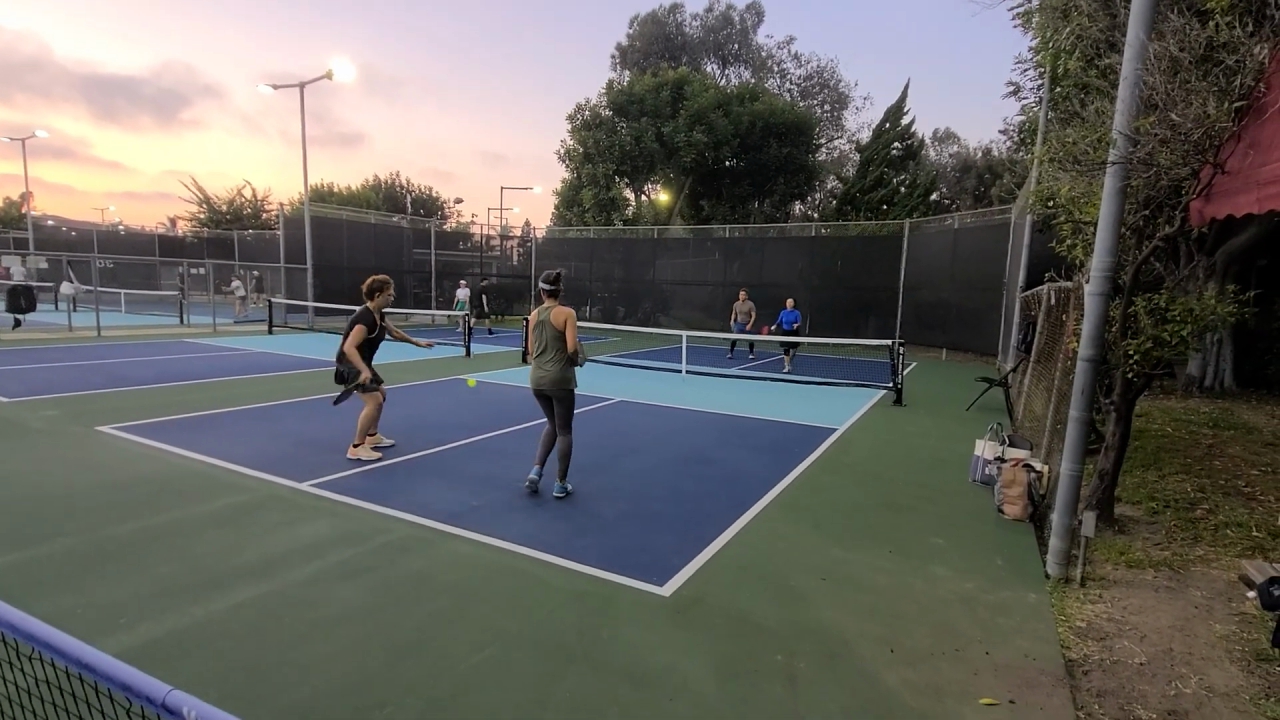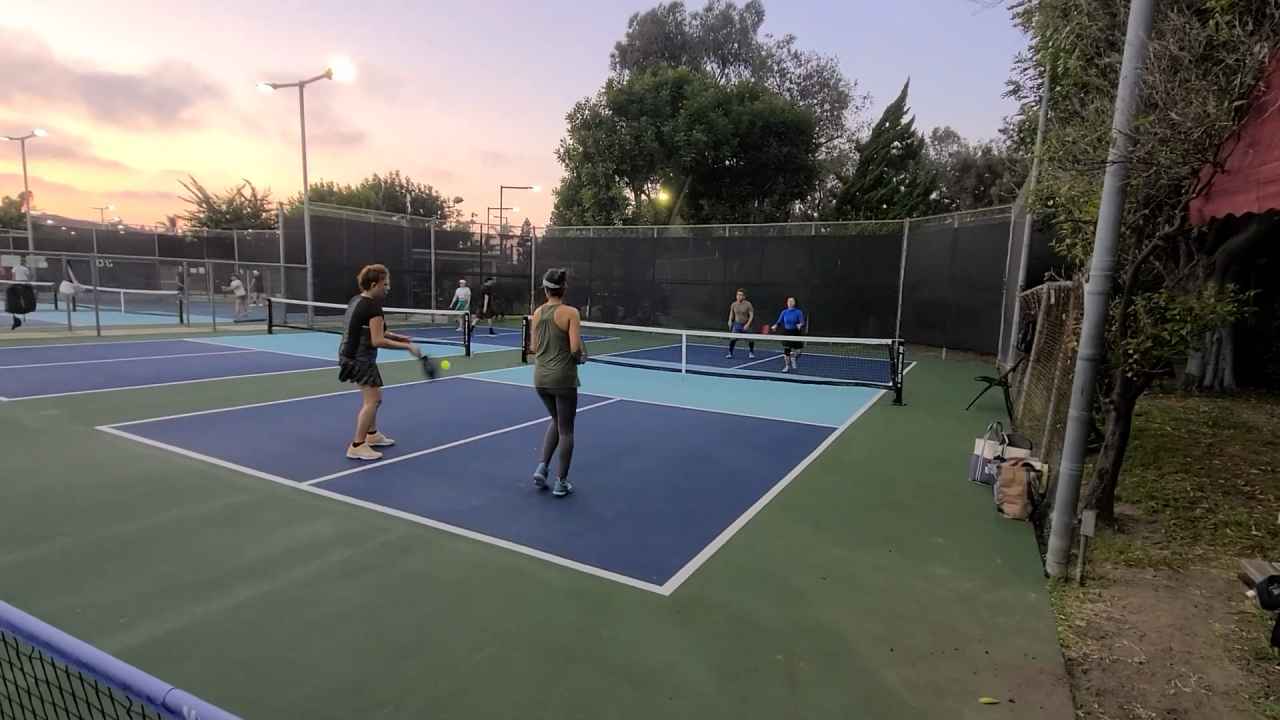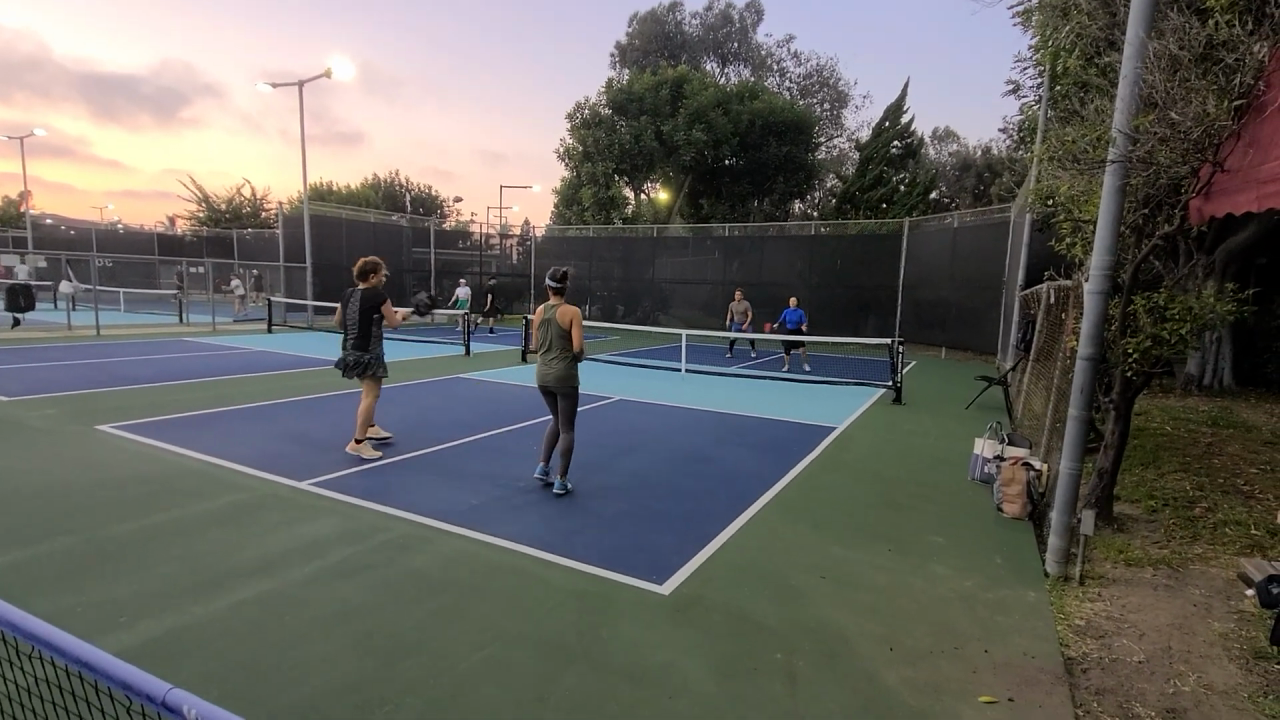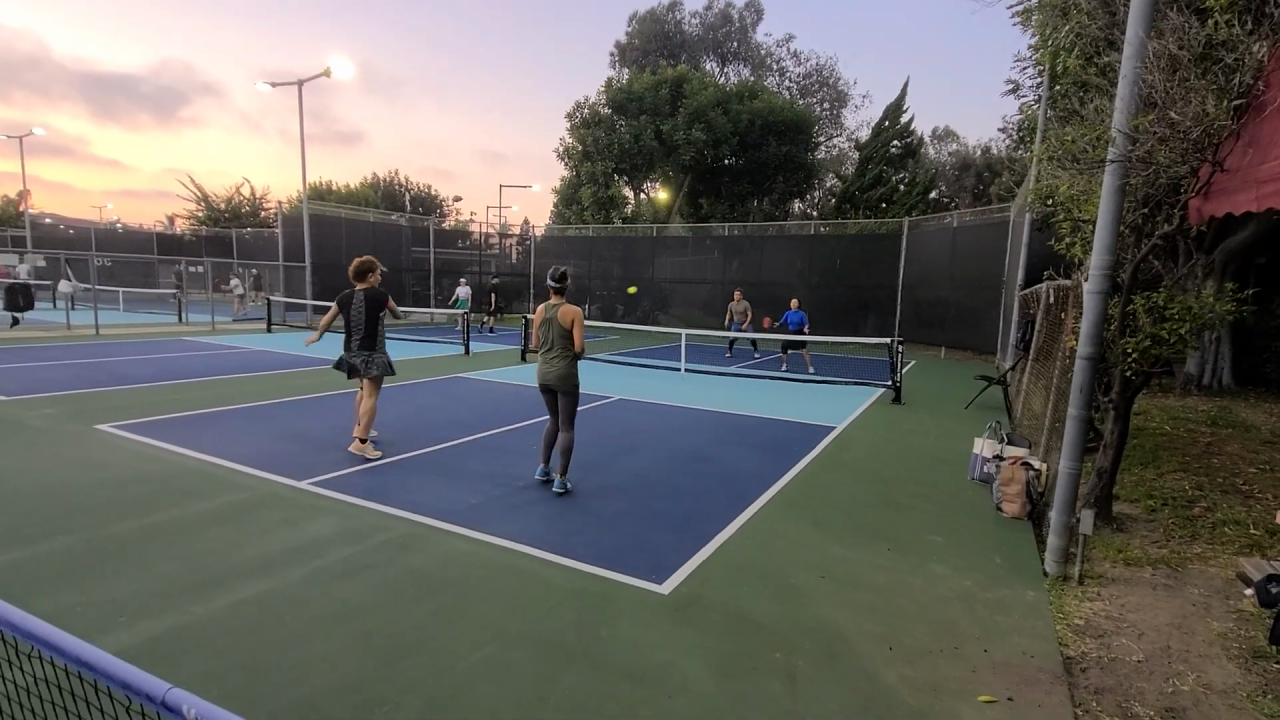
dt=0.1s
person 1, frame 1
left shoulder: (534, 315)
right shoulder: (567, 313)
left elbow: (531, 352)
right elbow: (572, 347)
right wrist: (574, 361)
left hip: (537, 379)
right hip: (559, 379)
left knee: (552, 425)
right knee: (564, 432)
left ankle: (536, 470)
right ankle: (561, 484)
person 1, frame 2
left shoulder: (537, 313)
right shoulder: (570, 313)
left elbow: (534, 348)
right elbow: (575, 348)
right wrist: (579, 358)
left hip: (540, 377)
right hip: (563, 378)
left knee: (556, 423)
right knee: (566, 430)
left ankle: (542, 467)
right ankle: (561, 483)
person 1, frame 3
left shoulder: (539, 311)
right shoulder: (573, 312)
left elbow: (535, 346)
right elbow: (578, 348)
right wrist: (579, 356)
left hip: (543, 375)
right hip: (564, 376)
left knee: (556, 421)
right knee: (567, 429)
left ankle: (543, 467)
right ankle: (561, 481)
person 1, frame 4
left shoulder: (540, 310)
right shoulder: (574, 312)
left elbow: (536, 343)
right elbow: (579, 348)
right wrist: (576, 354)
left hip: (544, 373)
right hip: (565, 376)
left knee: (554, 421)
right knee: (566, 428)
left ankle: (543, 468)
right ankle: (561, 479)
person 2, frame 1
left shoulder: (378, 314)
right shoulder: (365, 318)
left elbow: (393, 332)
right elbow: (349, 347)
left wrist: (417, 342)
right wrist: (364, 370)
left hip: (362, 364)
right hip: (352, 365)
left knee: (380, 395)
right knee: (374, 401)
left ankle: (372, 436)
right ankle: (357, 447)
person 2, frame 2
left shoulder: (357, 300)
right shoulder: (374, 307)
right elbow: (377, 341)
left wrist: (395, 337)
right wrist: (407, 347)
left hip: (353, 356)
right hip: (359, 359)
left knee: (373, 395)
right knee: (372, 399)
left ankle: (371, 434)
right ankle: (356, 446)
person 2, frame 3
left shoulder: (349, 294)
right shoulder: (378, 295)
left elbow: (337, 322)
right elbow: (393, 323)
right wrist: (402, 314)
left hip: (351, 349)
right hip: (367, 352)
left knee: (370, 391)
right knee: (371, 394)
left ankle: (370, 428)
right ankle: (357, 443)
person 2, frame 4
left shoulder: (344, 297)
right shoulder: (380, 294)
left elbow: (326, 321)
right elbow: (397, 314)
left wrist: (317, 335)
left hip: (352, 352)
right hip: (372, 353)
left knee: (365, 388)
right knee: (371, 396)
left ankle: (361, 428)
right ankle: (361, 443)
